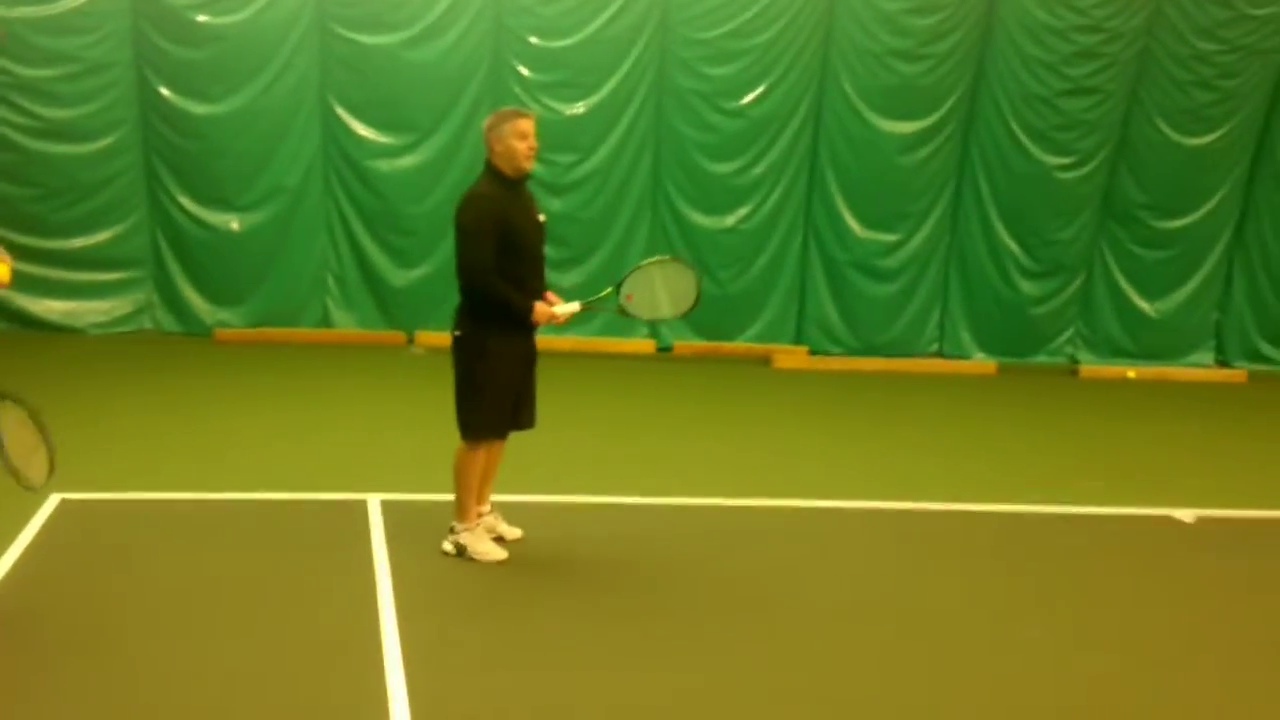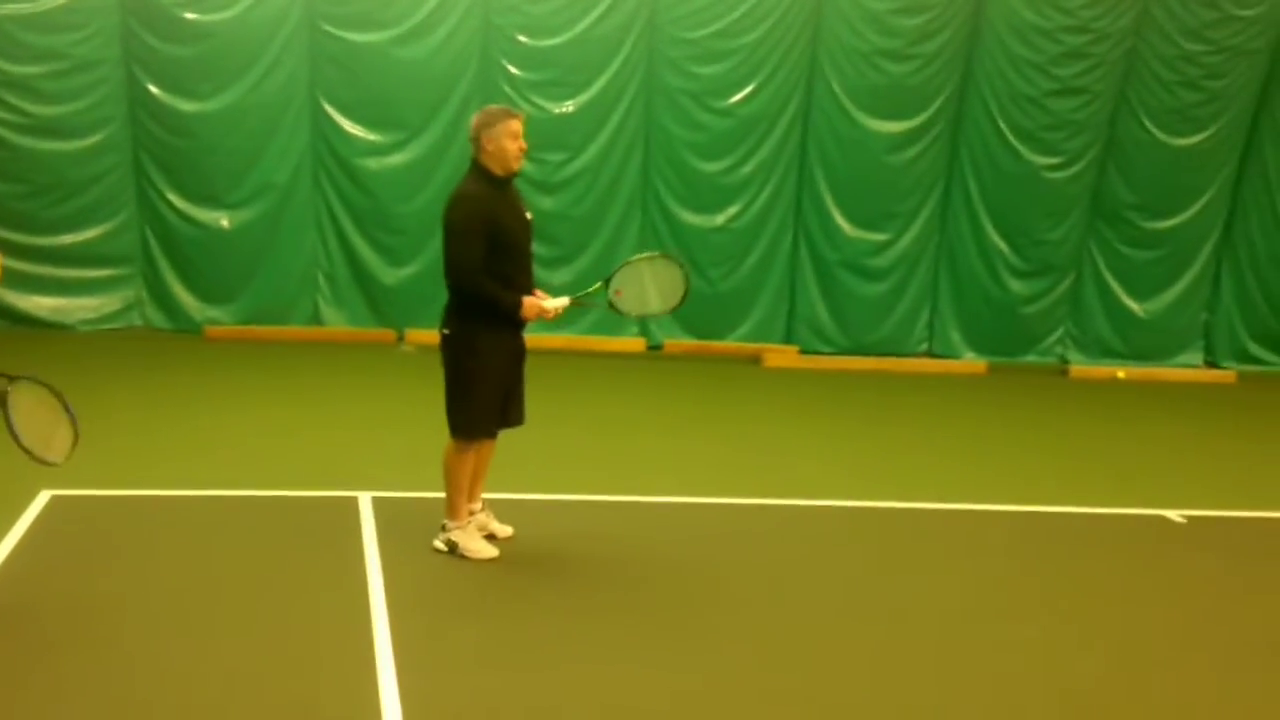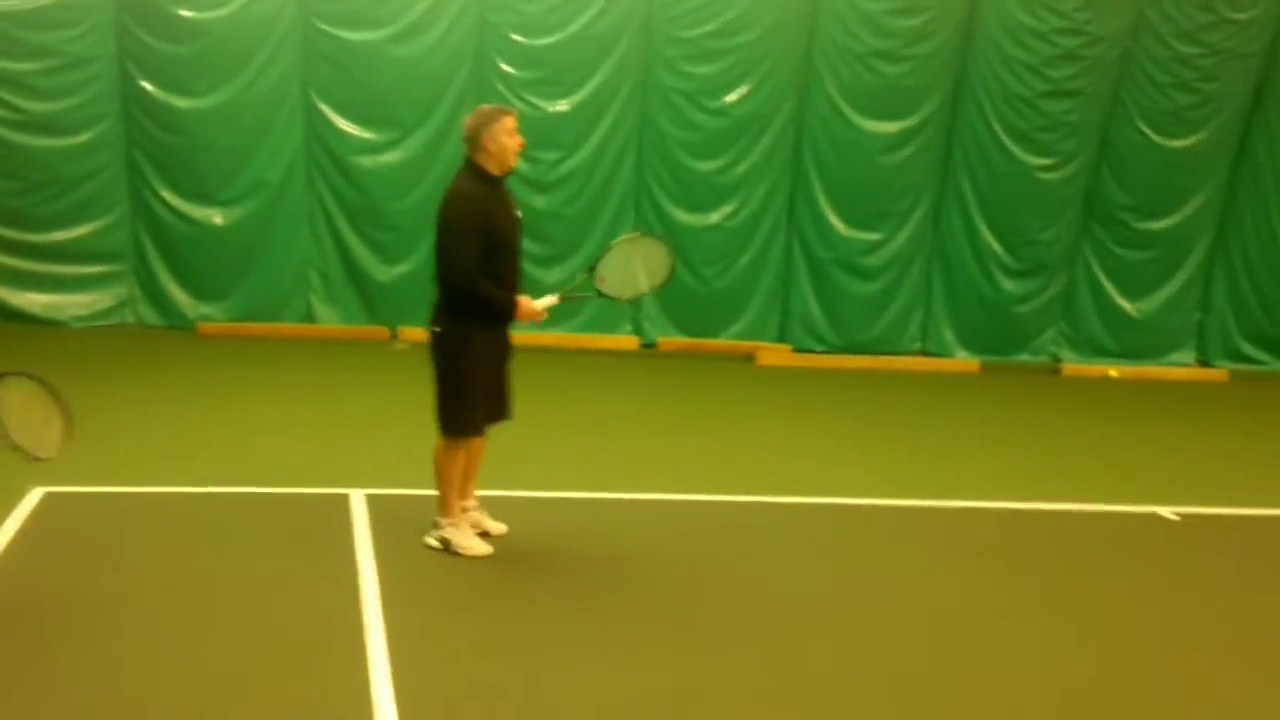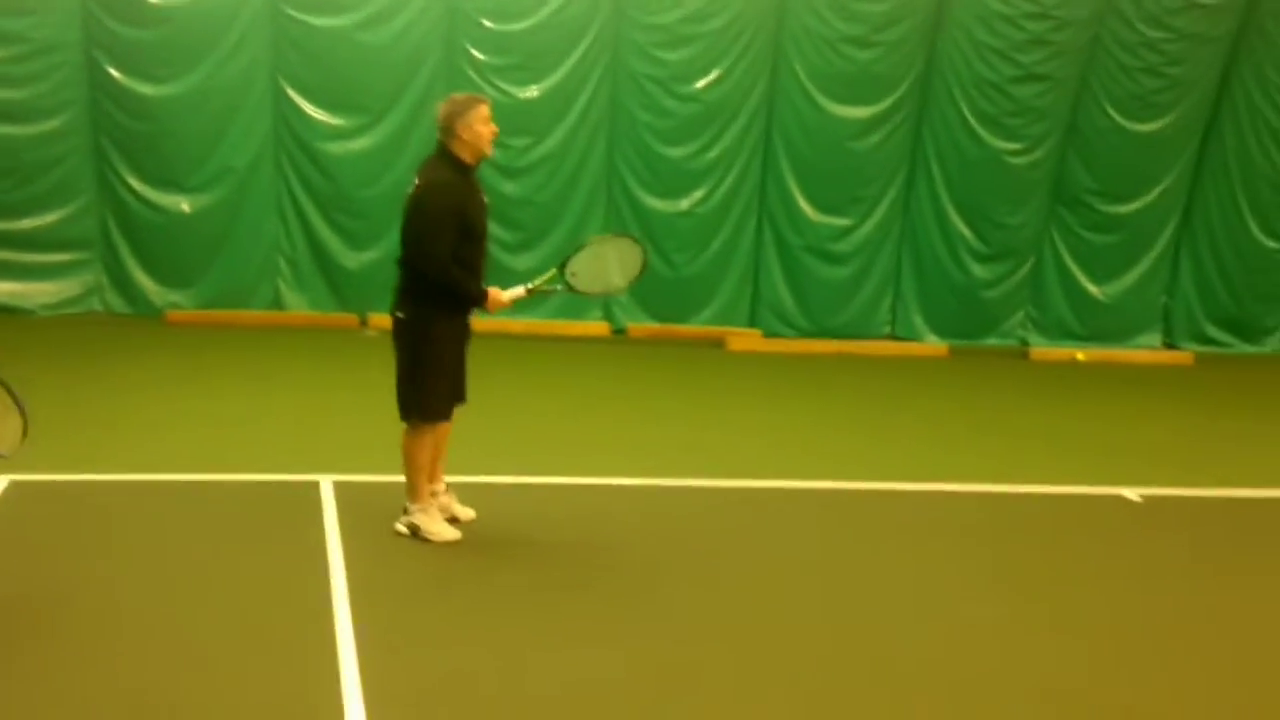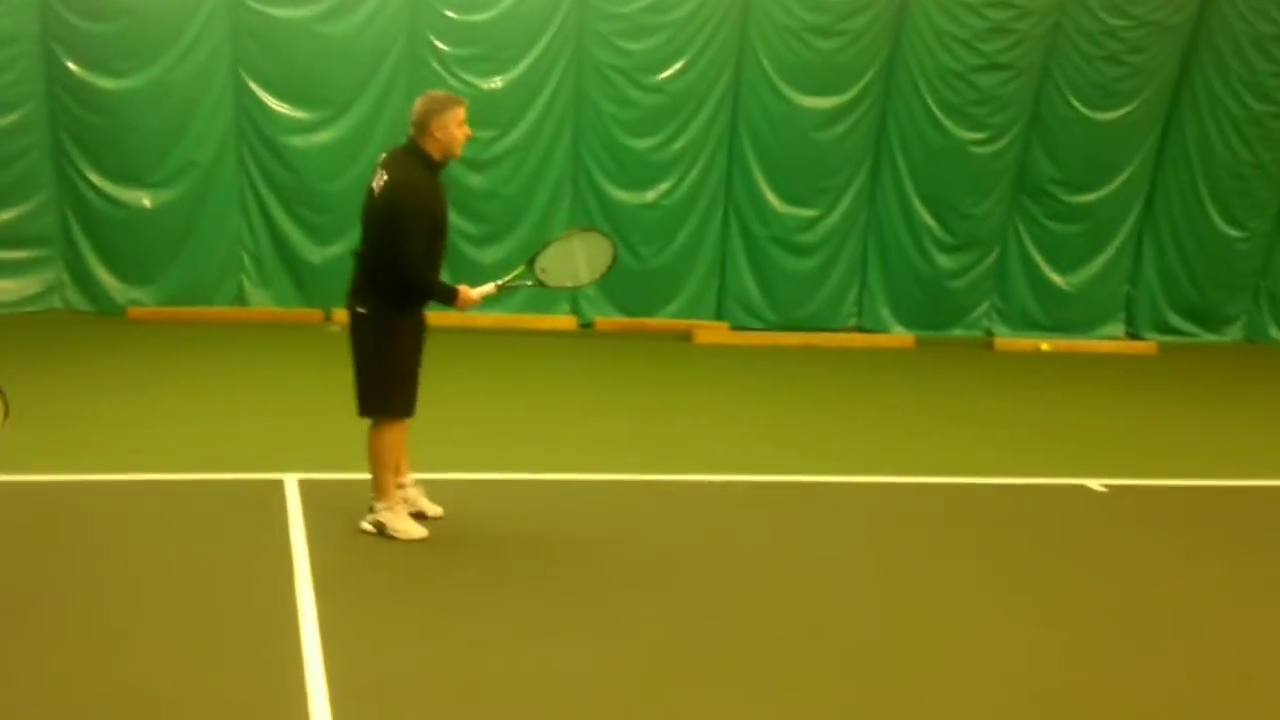
dt=0.2s
person 1, frame 1
left shoulder: (522, 195)
right shoulder: (481, 201)
right elbow: (477, 278)
left wrist: (545, 296)
right wrist: (527, 309)
left hip: (517, 334)
right hip: (485, 335)
left knee: (499, 430)
right knee: (478, 433)
left ankle: (482, 511)
right ankle: (463, 529)
person 1, frame 2
left shoulder: (508, 192)
right shoulder: (469, 200)
right elbow: (464, 277)
left wrist: (532, 293)
right wrist: (516, 304)
left hip: (504, 332)
right hip: (473, 334)
left knee: (489, 428)
right knee: (468, 431)
left ankle: (473, 509)
right ankle: (454, 526)
person 1, frame 3
left shoulder: (496, 190)
right shoulder: (465, 198)
right elbow: (460, 276)
left wrist: (515, 299)
right wrist: (510, 305)
left hip: (490, 328)
right hip: (463, 330)
left knee: (479, 423)
right knee: (459, 428)
left ankle: (467, 506)
right ankle: (447, 523)
person 1, frame 4
left shoulder: (459, 176)
right shoulder: (439, 187)
right elbow: (432, 265)
left wrist: (475, 293)
right wrist: (481, 296)
left hip: (448, 312)
right hip: (426, 315)
left knee: (443, 407)
right knee: (424, 413)
left ankle: (435, 490)
right ankle: (416, 510)
person 1, frame 5
left shoulder: (404, 162)
right shoulder: (412, 186)
right elbow: (408, 266)
left wrist: (440, 292)
right wrist: (451, 295)
left hip: (395, 303)
right hip: (384, 308)
left knee: (399, 403)
right knee: (389, 408)
left ankle: (401, 485)
right ankle: (383, 508)
